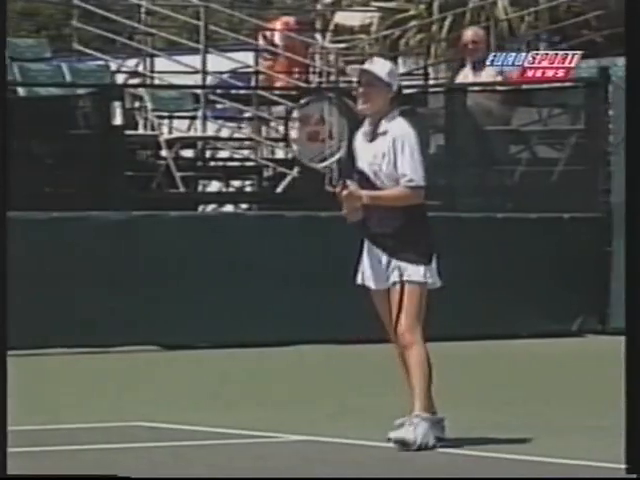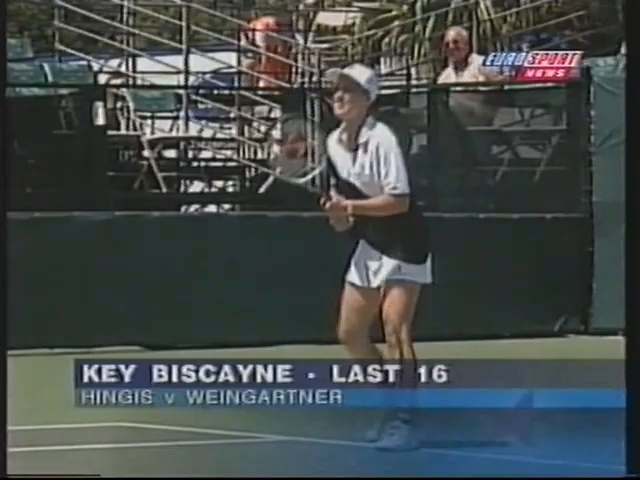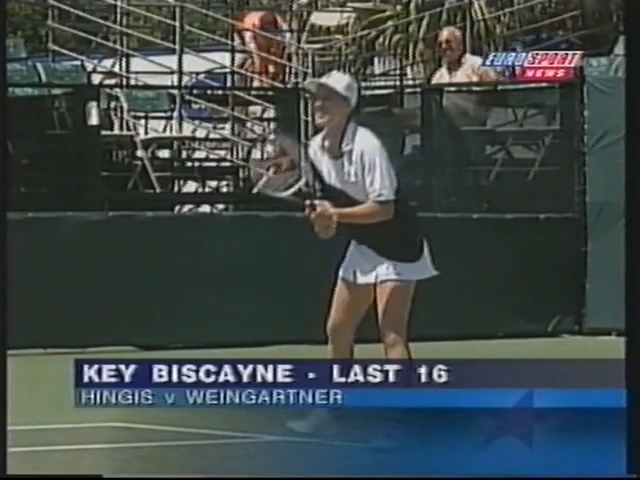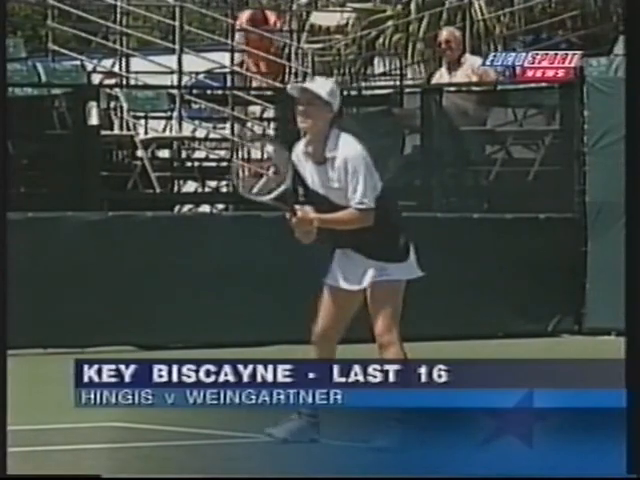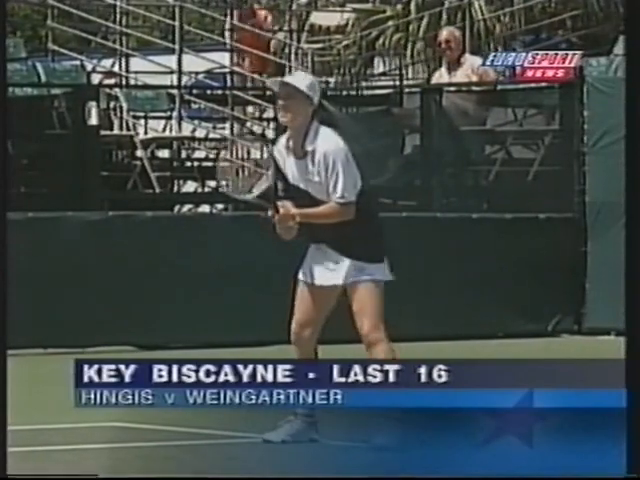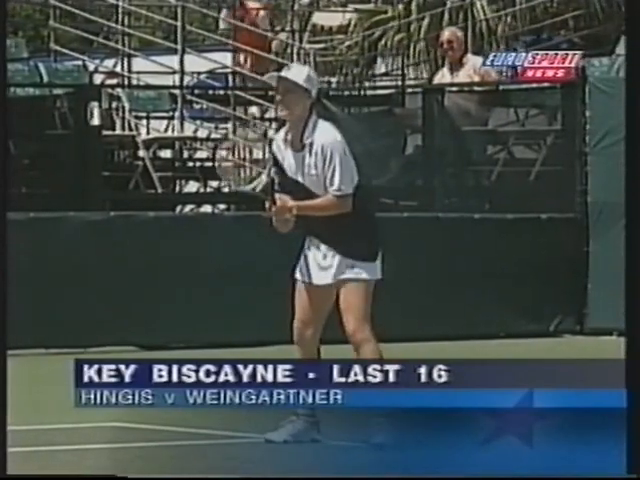
dt=0.2s
person 1, frame 1
left shoulder: (400, 132)
right shoulder: (361, 136)
left elbow: (415, 192)
left wrist: (365, 197)
right wrist: (352, 201)
left hip: (409, 247)
right hip: (376, 248)
left knee: (409, 334)
right knee: (399, 338)
left ankle: (421, 418)
right ankle: (427, 416)
person 1, frame 2
left shoulder: (382, 139)
right shoulder: (333, 142)
left elbow: (399, 200)
left wrist: (350, 207)
right wrist: (336, 209)
left hip: (402, 246)
right hip: (369, 248)
left knee: (395, 334)
right knee: (349, 334)
left ankle: (404, 422)
right ankle: (392, 407)
person 1, frame 3
left shoulder: (367, 146)
right shoulder: (315, 148)
left elbow: (385, 207)
left wrist: (336, 215)
right wrist: (322, 218)
left hip: (397, 247)
right hip: (361, 247)
left knee: (391, 335)
right knee: (336, 330)
right ankle: (328, 410)
person 1, frame 4
left shoulder: (351, 153)
right shoulder: (299, 154)
left elbow: (365, 214)
left wrist: (317, 221)
right wrist: (304, 223)
left hip: (382, 249)
right hip: (346, 253)
left knee: (385, 334)
right knee: (323, 336)
right ankle: (310, 416)
person 1, frame 5
left shoulder: (331, 146)
right shoulder: (281, 148)
left elbow: (346, 208)
left wrist: (298, 214)
right wrist: (285, 219)
left hip: (359, 248)
right hip: (321, 250)
left knee: (370, 333)
right knee: (301, 333)
right ankle: (306, 416)
person 1, frame 6
left shoulder: (328, 139)
right shoulder: (278, 141)
left elbow: (343, 201)
left wrist: (294, 207)
right wrist: (281, 211)
left hip: (353, 245)
right hip: (316, 246)
left knee: (358, 333)
right knee: (304, 335)
right ankle: (307, 417)
